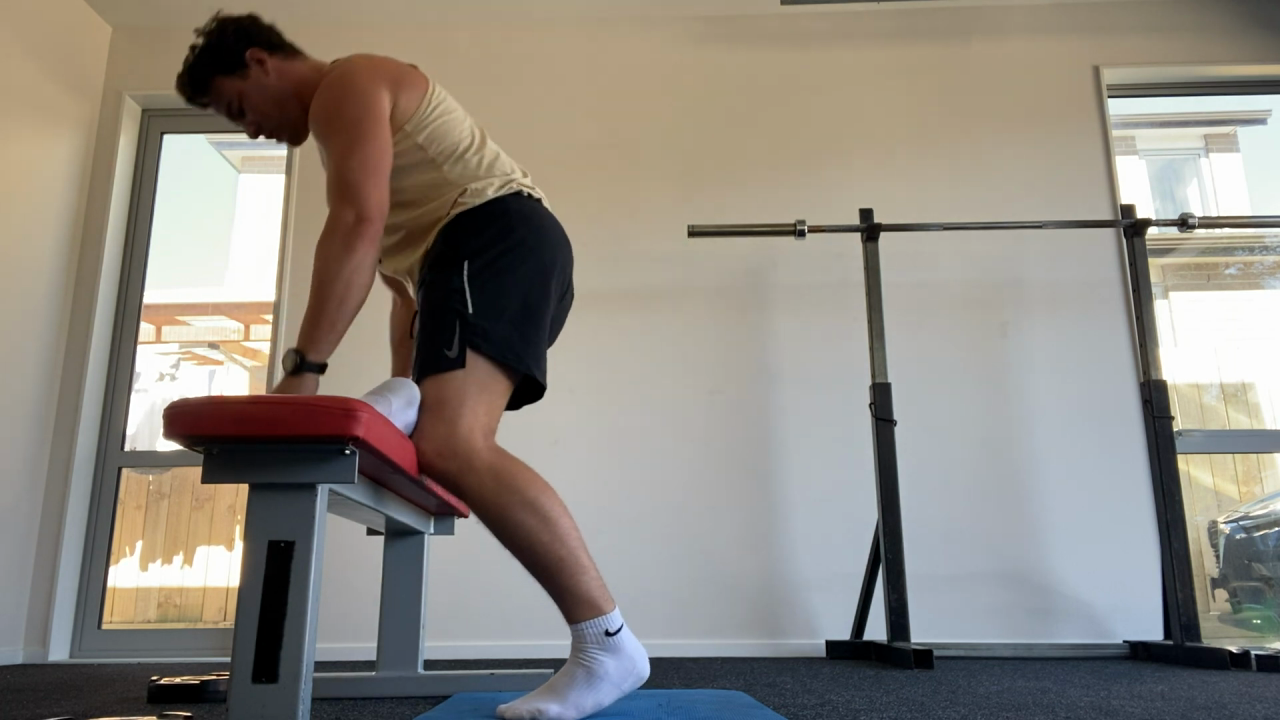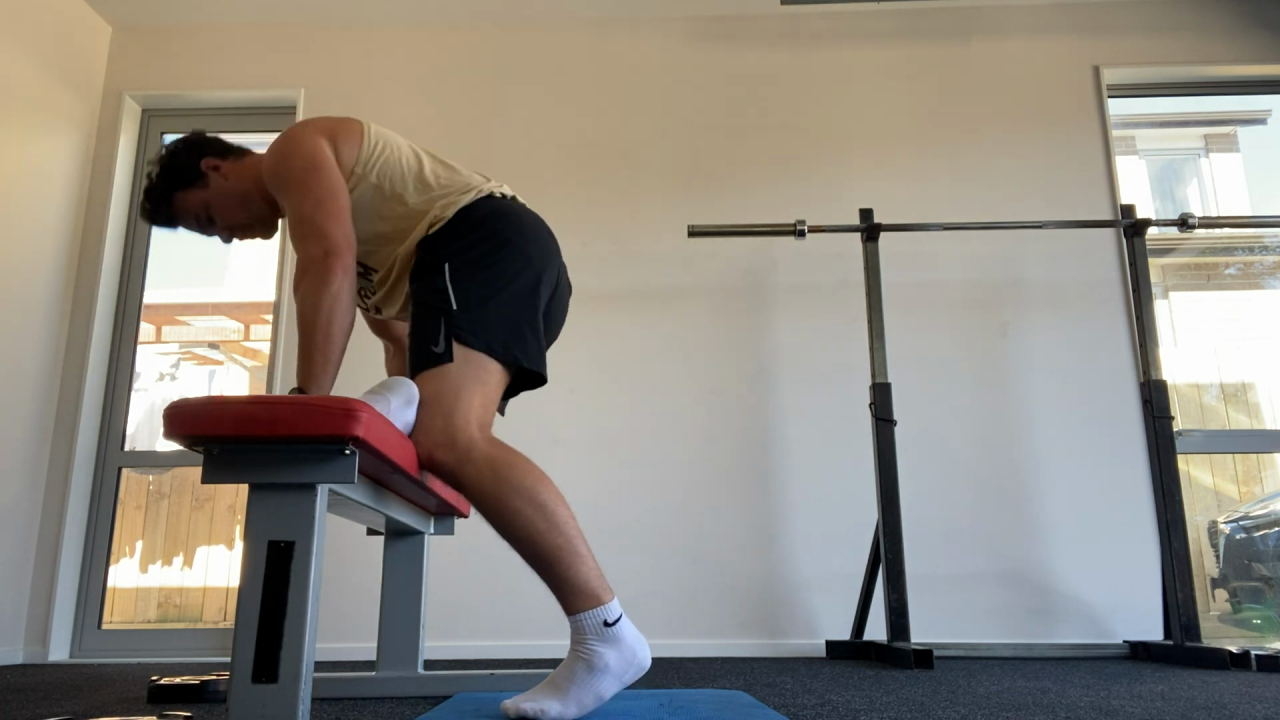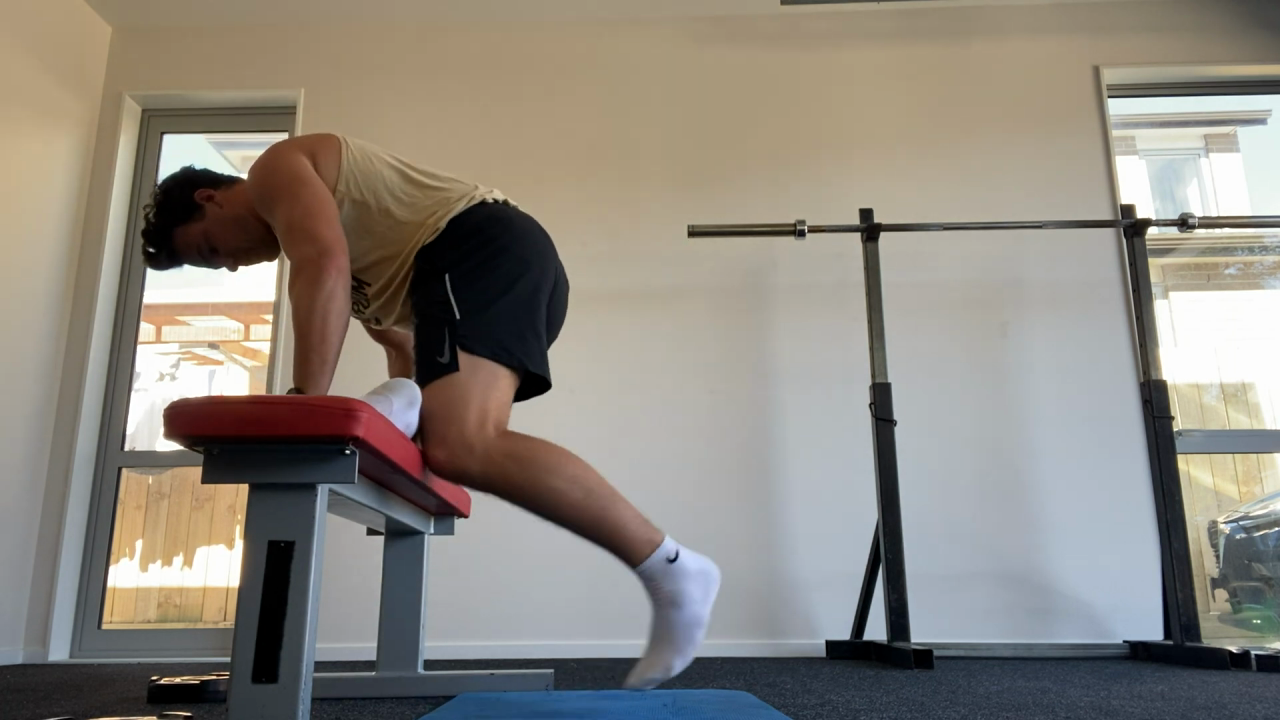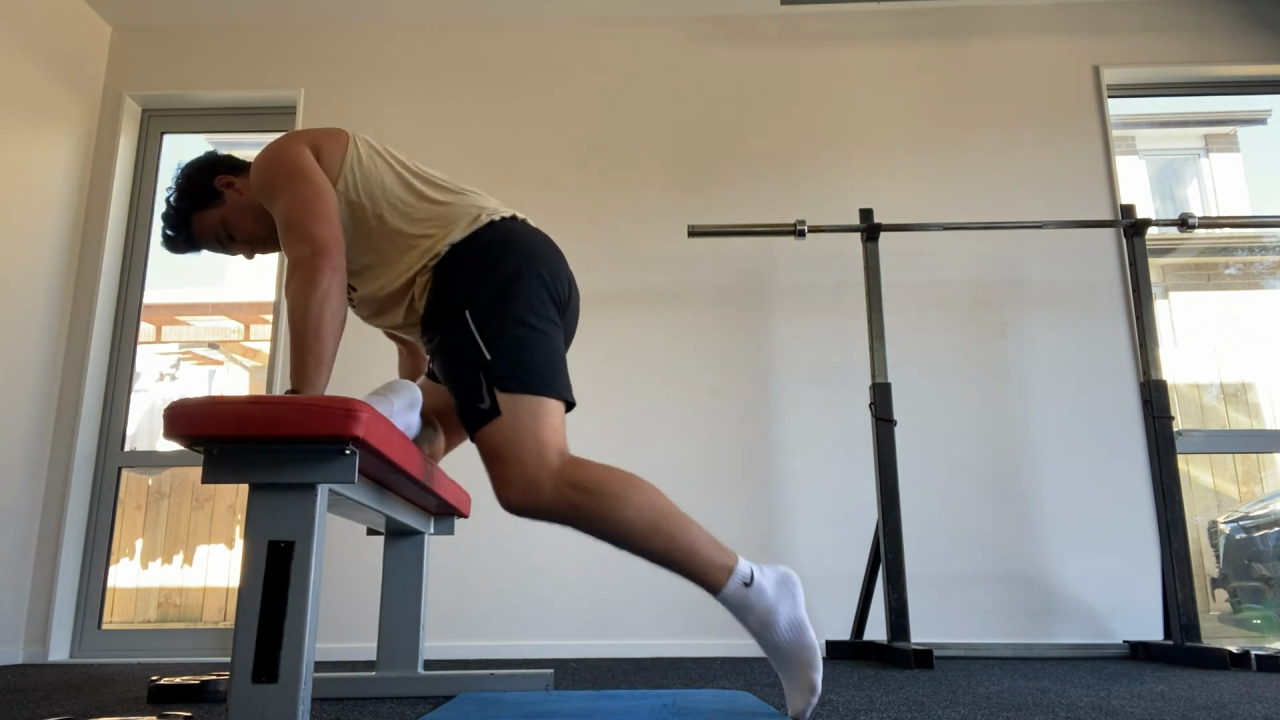
dt=0.2s
person 1, frame 1
left shoulder: (345, 83)
right shoulder: (357, 109)
left elbow: (358, 220)
right elbow: (408, 281)
left wrist: (304, 367)
right wrist: (405, 392)
left hip: (495, 238)
right hip: (515, 250)
left knee: (448, 446)
left ankle: (607, 644)
person 1, frame 2
left shoulder: (296, 149)
right shoulder: (329, 196)
left elbow: (328, 263)
right elbow: (395, 327)
left wrist: (305, 403)
right wrist: (400, 424)
left hip: (483, 244)
right hip: (517, 259)
left knee: (447, 441)
left ankle: (607, 636)
person 1, frame 3
left shoulder: (278, 170)
left elbow: (323, 265)
right elbow: (403, 342)
left wrist: (308, 406)
left hip: (483, 251)
right hip: (518, 265)
left knee: (463, 446)
left ankle: (671, 571)
person 1, frame 4
left shoulder: (281, 162)
right shoulder: (327, 199)
left elbow: (320, 264)
right elbow: (413, 334)
left wrist: (303, 404)
right wrist: (411, 430)
left hip: (489, 272)
right hip: (512, 281)
left knee: (534, 480)
left ankle: (752, 589)
